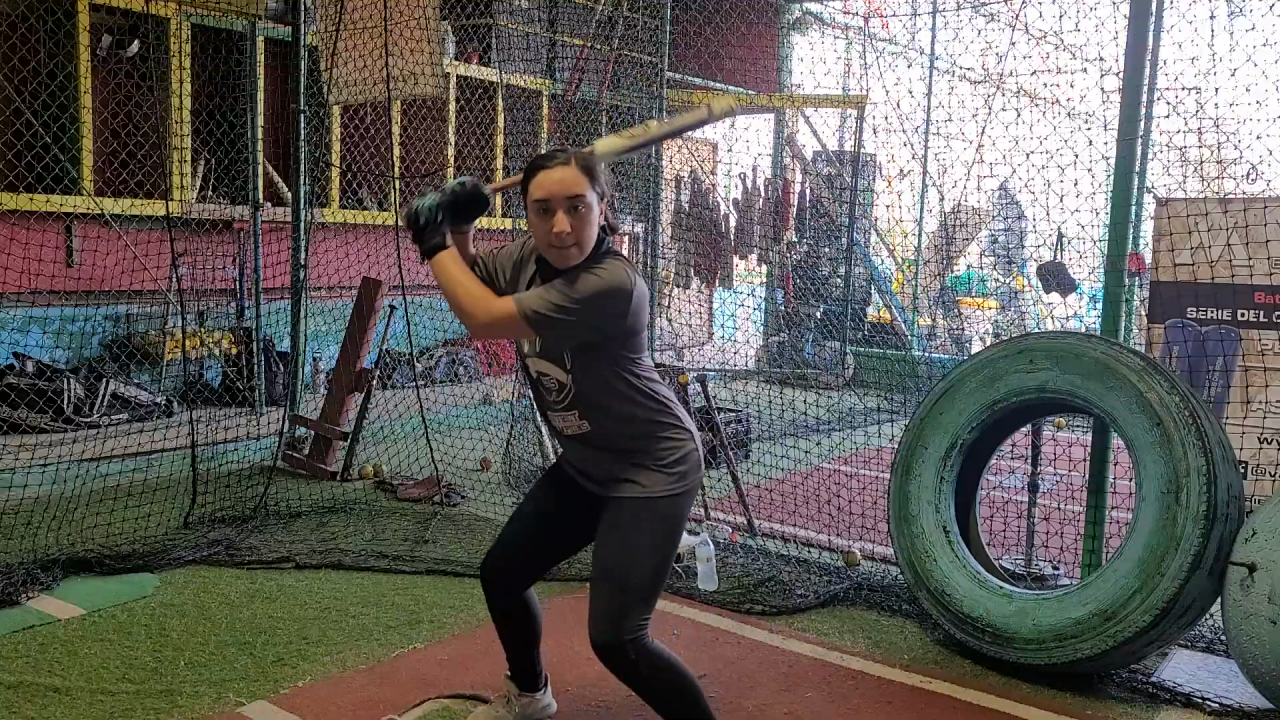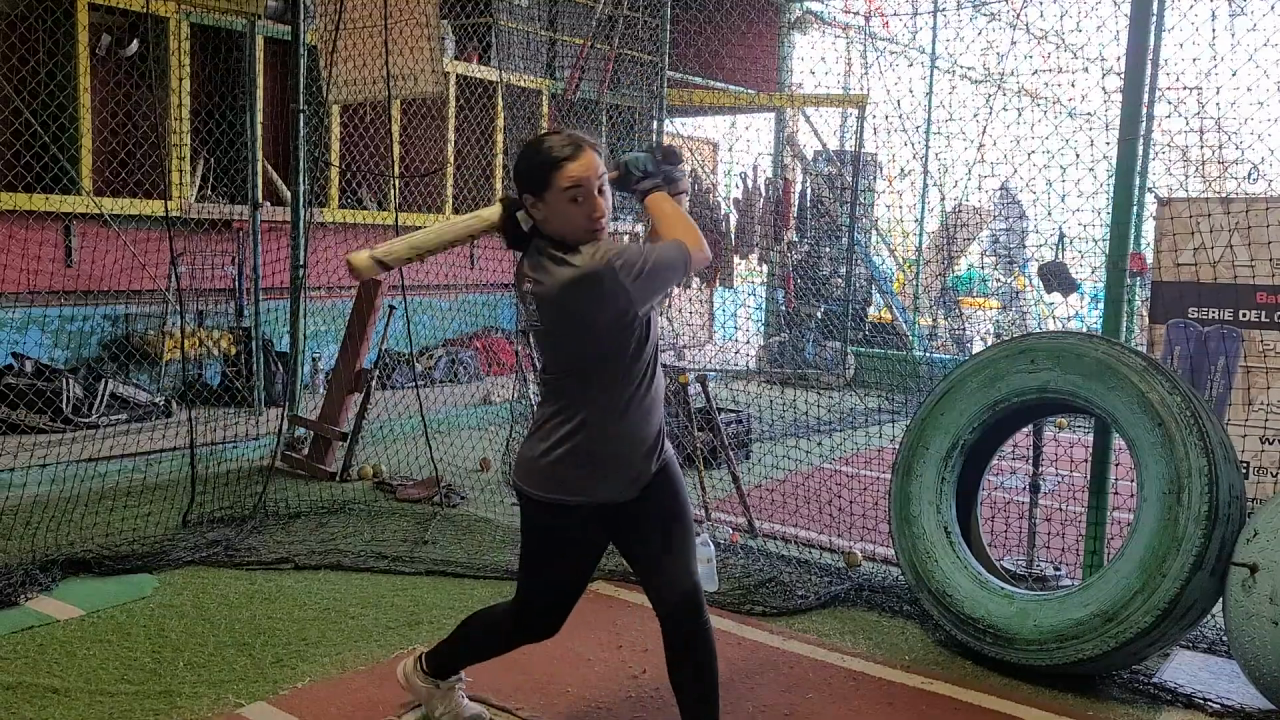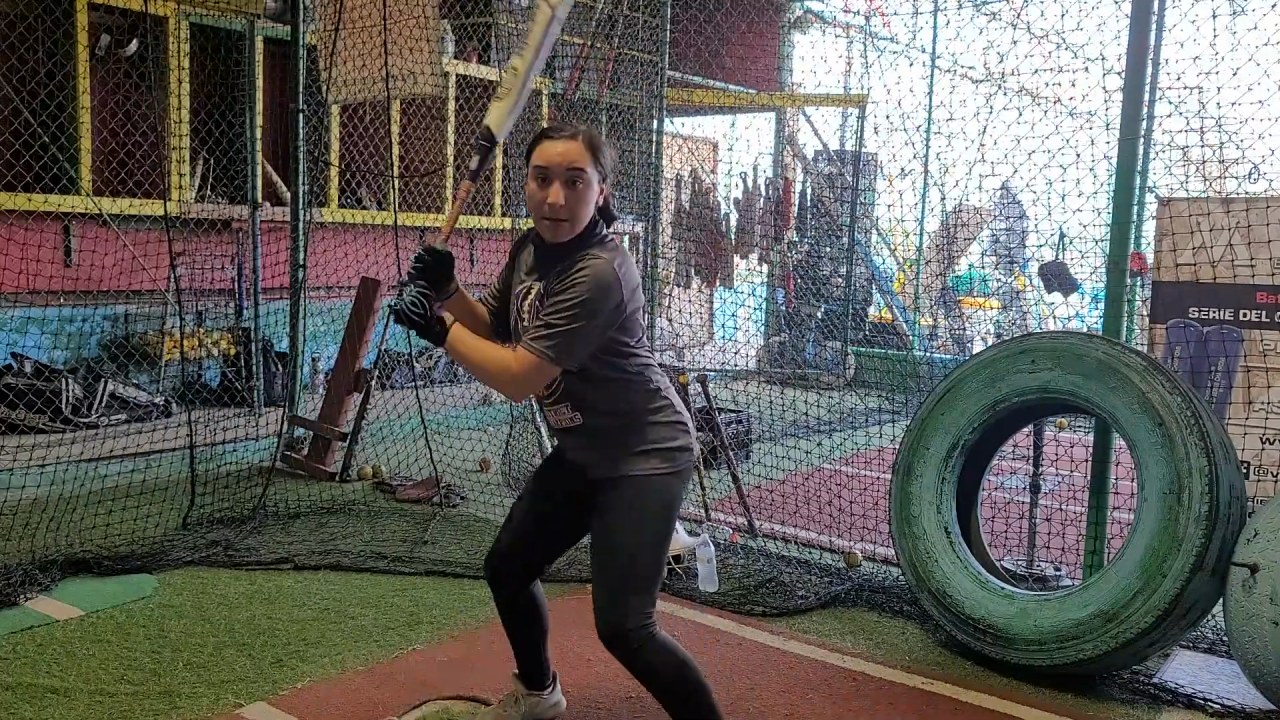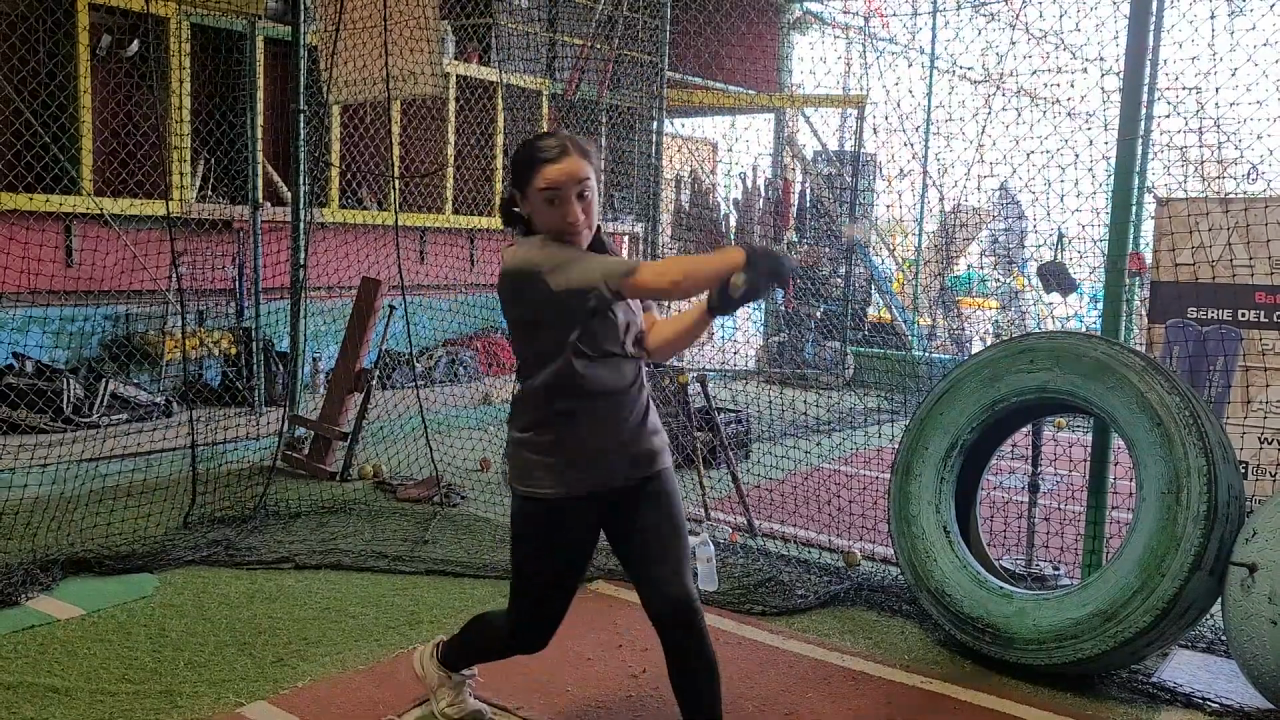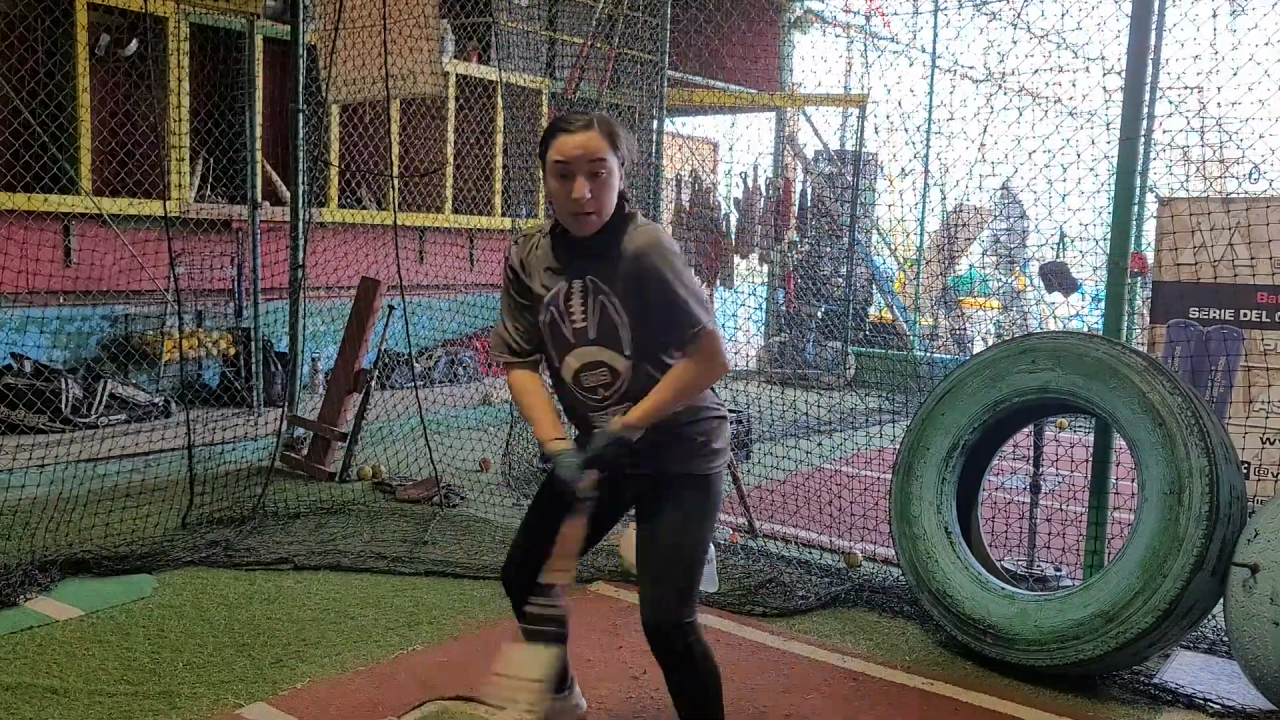
dt=1s
person 1, frame 1
left shoulder: (612, 284)
right shoulder: (528, 257)
left elbow: (485, 319)
right elbow: (464, 275)
left wrist: (432, 239)
right wrist: (456, 225)
left hip: (654, 470)
right hip: (587, 465)
left knee: (616, 638)
right knee: (501, 573)
person 1, frame 2
left shoulder: (556, 254)
right shoulder: (590, 271)
left elbow: (653, 262)
right elbow: (691, 252)
left wrist: (645, 186)
right wrist: (654, 187)
left hip: (642, 458)
right hip: (569, 480)
left knee: (683, 605)
right knee: (536, 618)
right ankle: (429, 670)
person 1, frame 3
left shoulder: (601, 273)
right shoulder: (528, 248)
left elbow: (513, 377)
right elbow: (493, 329)
left wrist: (437, 324)
right wrist: (444, 288)
left hip: (645, 456)
right hip: (581, 453)
left knee: (623, 628)
right knee: (507, 569)
person 1, frame 4
left shoulder: (595, 257)
right shoulder: (527, 264)
left elbow: (655, 340)
right elbow: (652, 280)
left wrist: (724, 297)
right wrist: (745, 262)
left hip: (637, 462)
right hip: (553, 477)
left knee: (677, 607)
right knee: (532, 626)
right ankle: (443, 660)
person 1, frame 5
left shoulder: (643, 249)
right shoulder: (527, 257)
left elbow: (709, 358)
right elbow: (522, 364)
left wrist: (629, 426)
right wrist: (559, 446)
left hip: (680, 451)
right hip: (599, 449)
left knee: (667, 618)
right knee: (523, 573)
